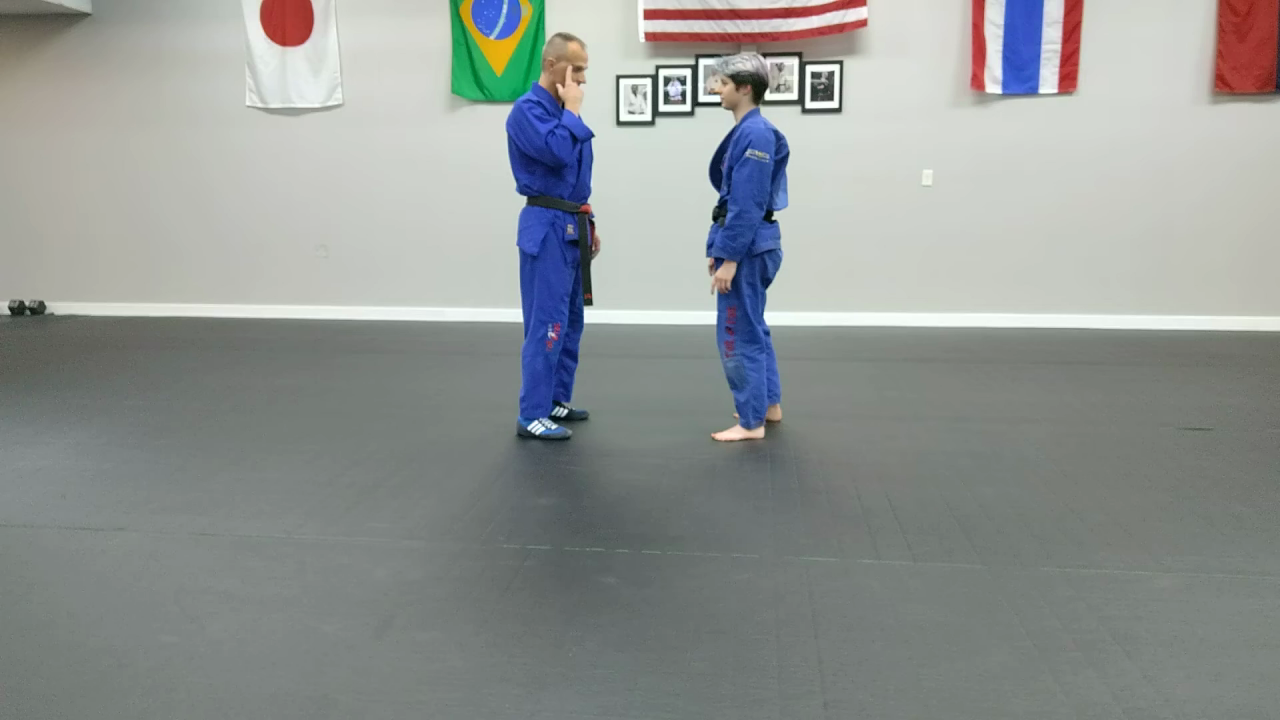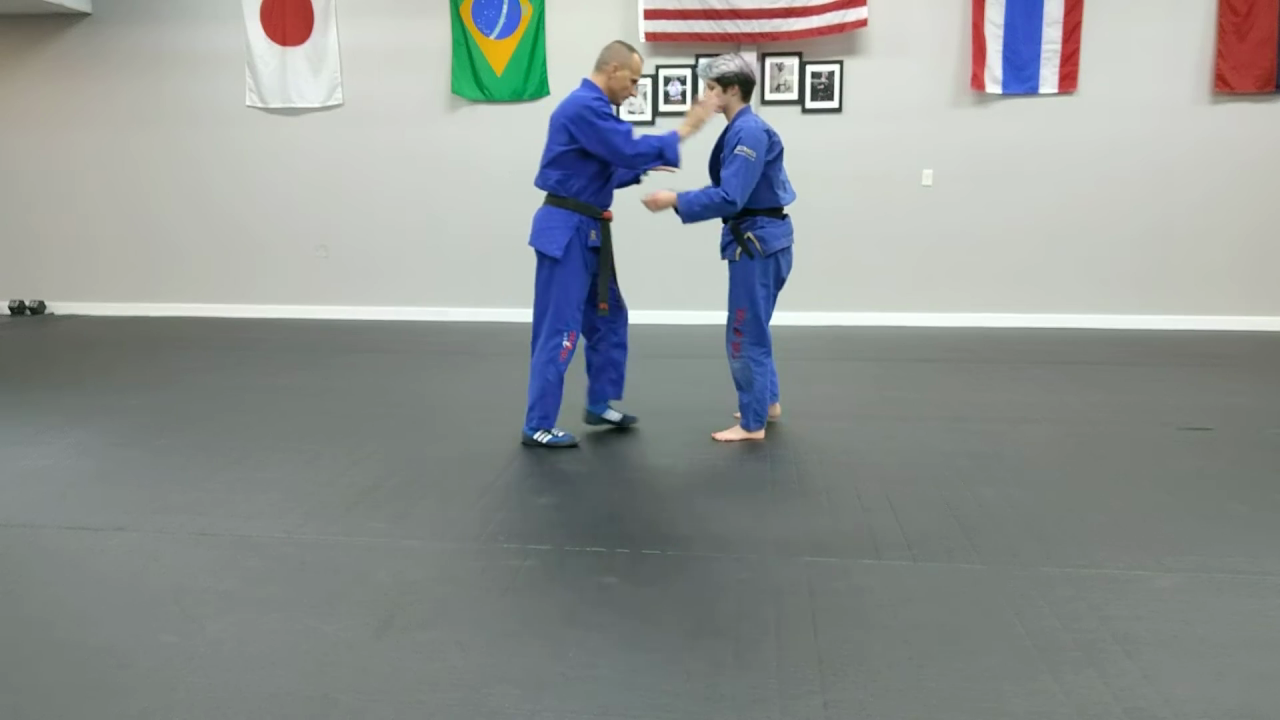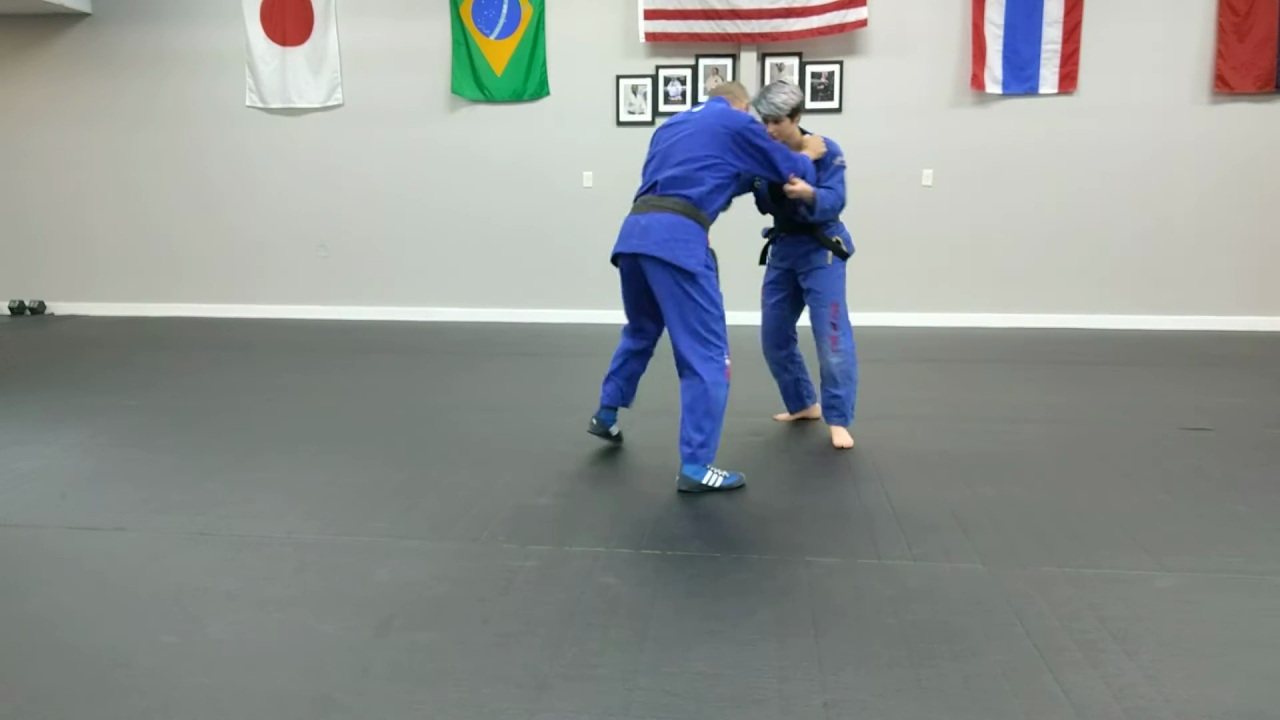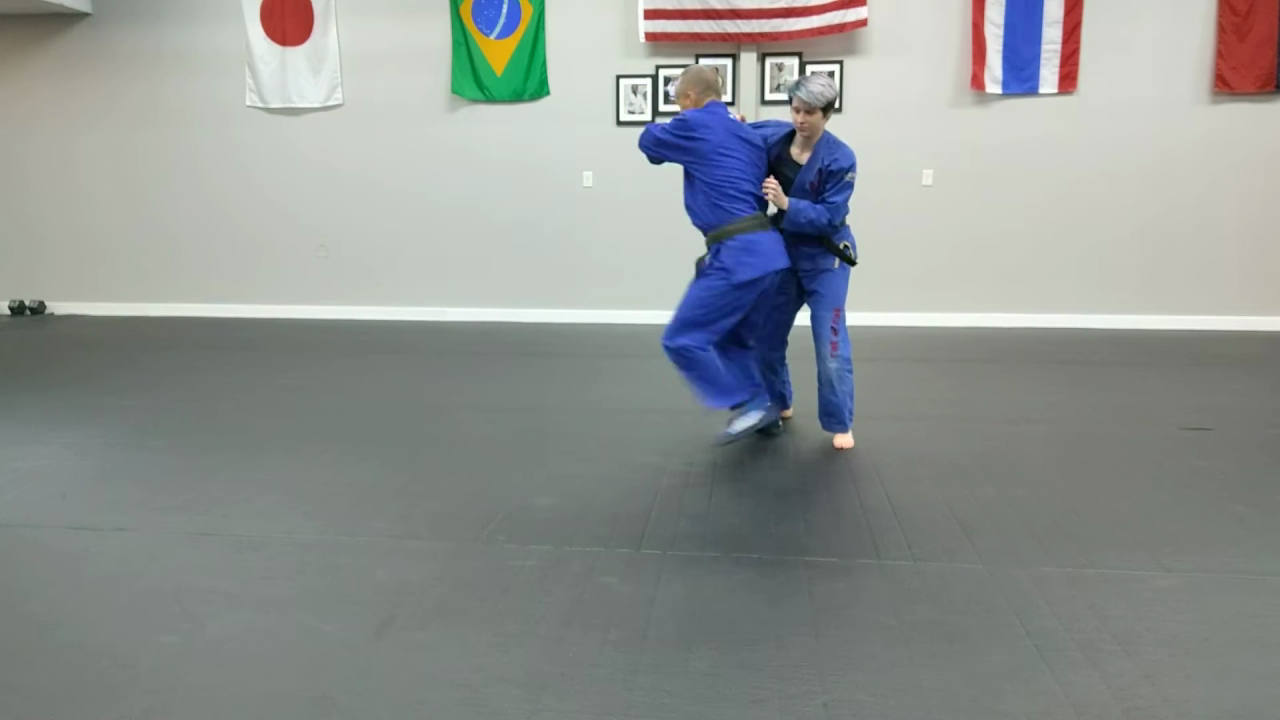
dt=1s
person 1, frame 1
left shoulder: (560, 110)
right shoulder: (528, 109)
right elbow: (558, 154)
left wrist: (587, 224)
right wrist: (572, 110)
left hip: (569, 226)
right hip: (548, 227)
left knee: (569, 321)
right knee: (547, 323)
left ankle: (554, 400)
right ankle: (532, 416)
person 1, frame 2
left shoulder: (588, 106)
right shoulder: (585, 107)
left elbow: (603, 169)
right elbow: (630, 152)
left wrist: (649, 165)
right wrist: (683, 133)
left hip: (581, 231)
right hip: (566, 231)
left knee: (608, 317)
right knee: (559, 329)
left ankle: (600, 403)
right ankle: (537, 425)
person 1, frame 3
left shoulder: (671, 126)
right shoulder: (738, 123)
right elbow: (787, 171)
left wrist: (733, 179)
right wrist: (808, 154)
left hip: (635, 232)
right hip: (679, 239)
left knee: (641, 331)
right knee: (707, 355)
left ankle: (606, 413)
right ankle: (695, 467)
person 1, frame 4
left shoulder: (695, 126)
right shoulder: (749, 136)
left elbow: (650, 141)
left hip: (741, 256)
right hip: (761, 250)
left knee: (682, 340)
right knee: (732, 339)
left ankle: (744, 406)
right ankle: (754, 406)
person 2, frame 1
left shoulder: (755, 135)
right shoulder: (747, 131)
left elbow: (747, 205)
left wrist: (729, 258)
right wrist: (720, 249)
left hip: (745, 245)
right hip: (744, 242)
left knee: (738, 332)
right knee: (752, 327)
left ankle: (751, 422)
right ankle: (769, 404)
person 2, frame 2
left shoulder: (750, 133)
right shoulder: (743, 129)
left elbow: (729, 198)
right elbow: (729, 189)
left wrist: (676, 200)
right wrist: (681, 197)
left hip: (757, 240)
right hip: (761, 237)
left knee: (745, 331)
right knee: (753, 326)
left ankle: (753, 424)
right ankle: (768, 401)
person 2, frame 3
left shoulder: (826, 151)
left elbow: (834, 200)
left wrist: (809, 194)
left hip: (822, 249)
right hip: (783, 247)
left knee: (831, 338)
right knee: (775, 337)
left ankle: (838, 421)
right ankle: (804, 404)
person 2, frame 4
left shoulder: (840, 158)
right shoulder: (776, 137)
left elbow: (830, 217)
left wrist: (785, 203)
left hip: (825, 255)
right hip: (785, 250)
left knee: (829, 340)
right knee: (765, 334)
left ankle: (840, 424)
right ankle: (777, 404)
